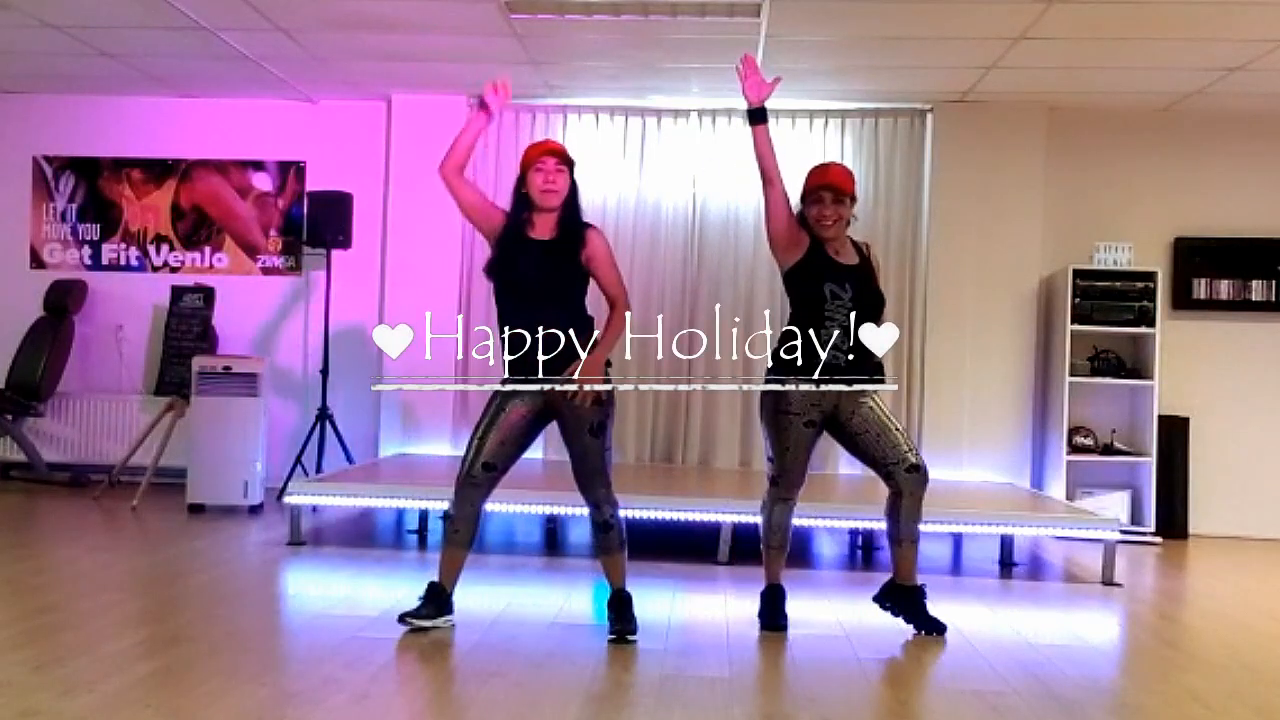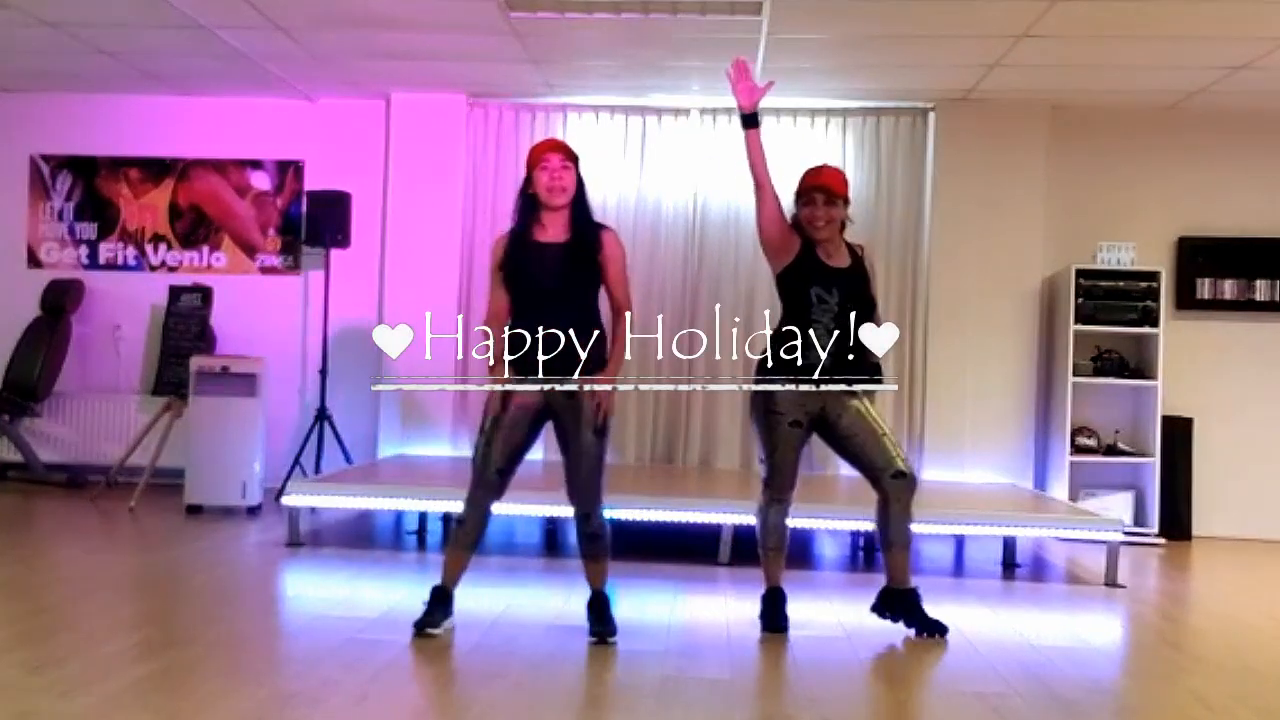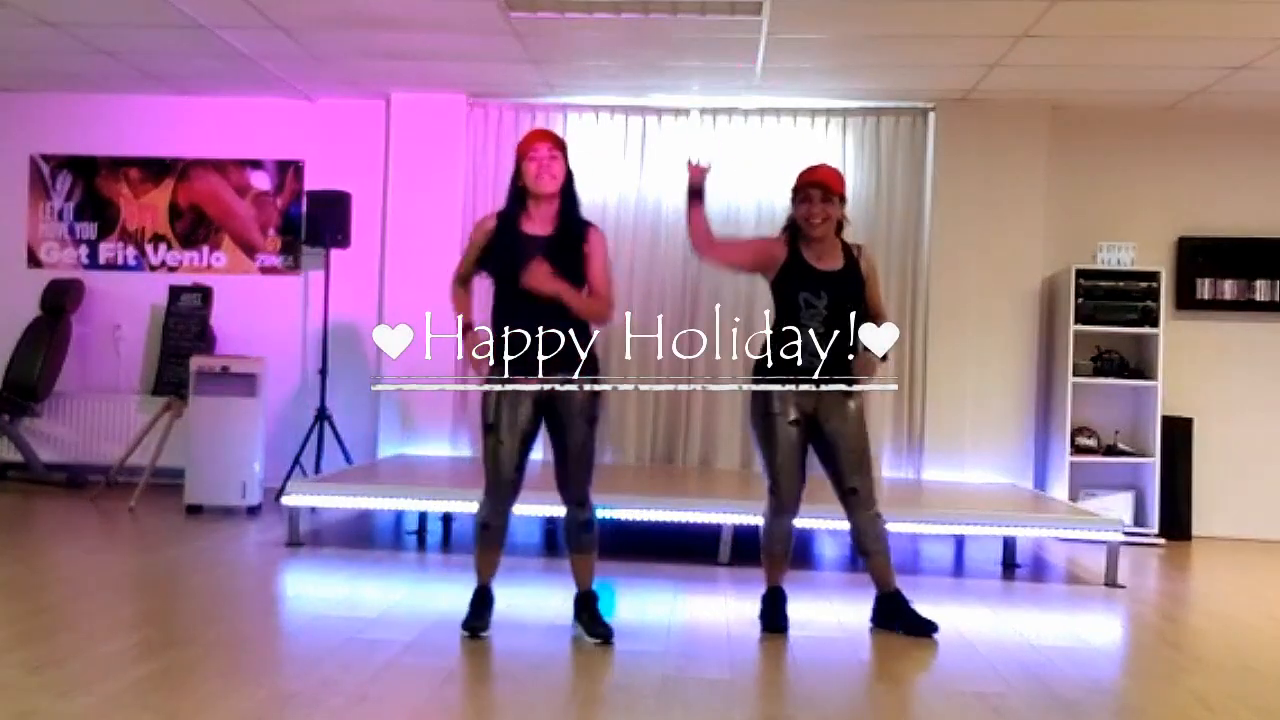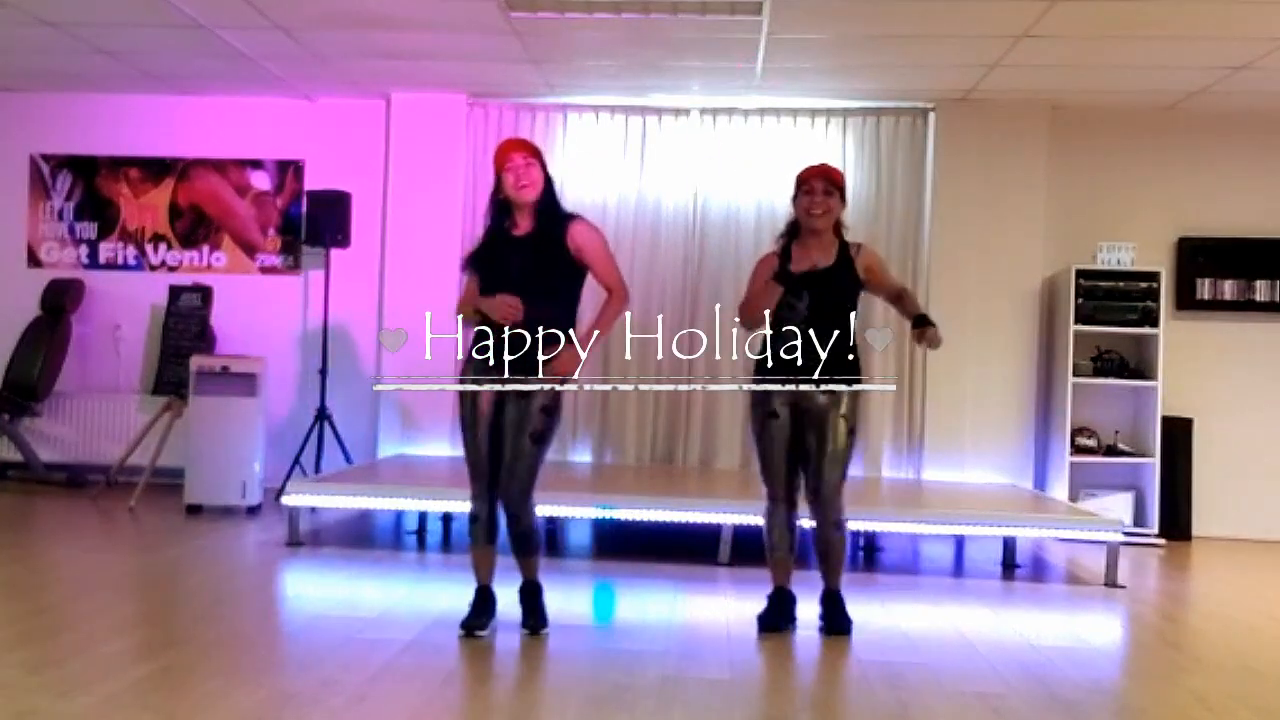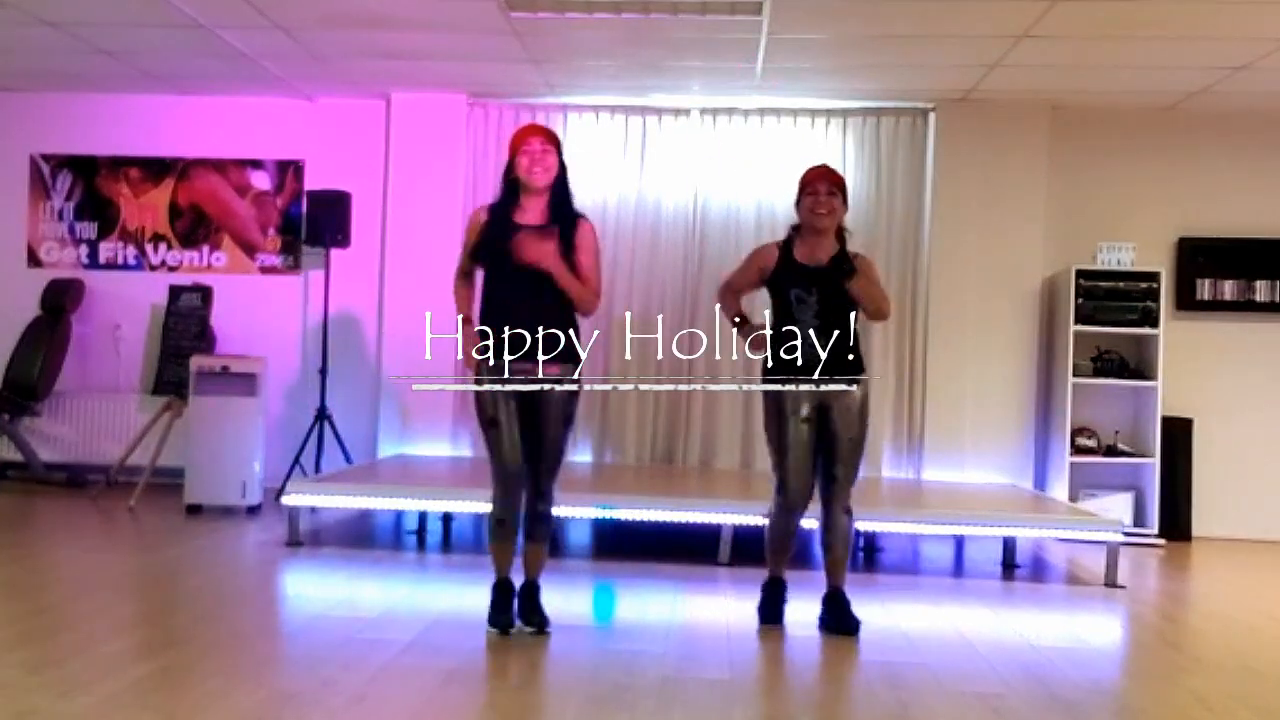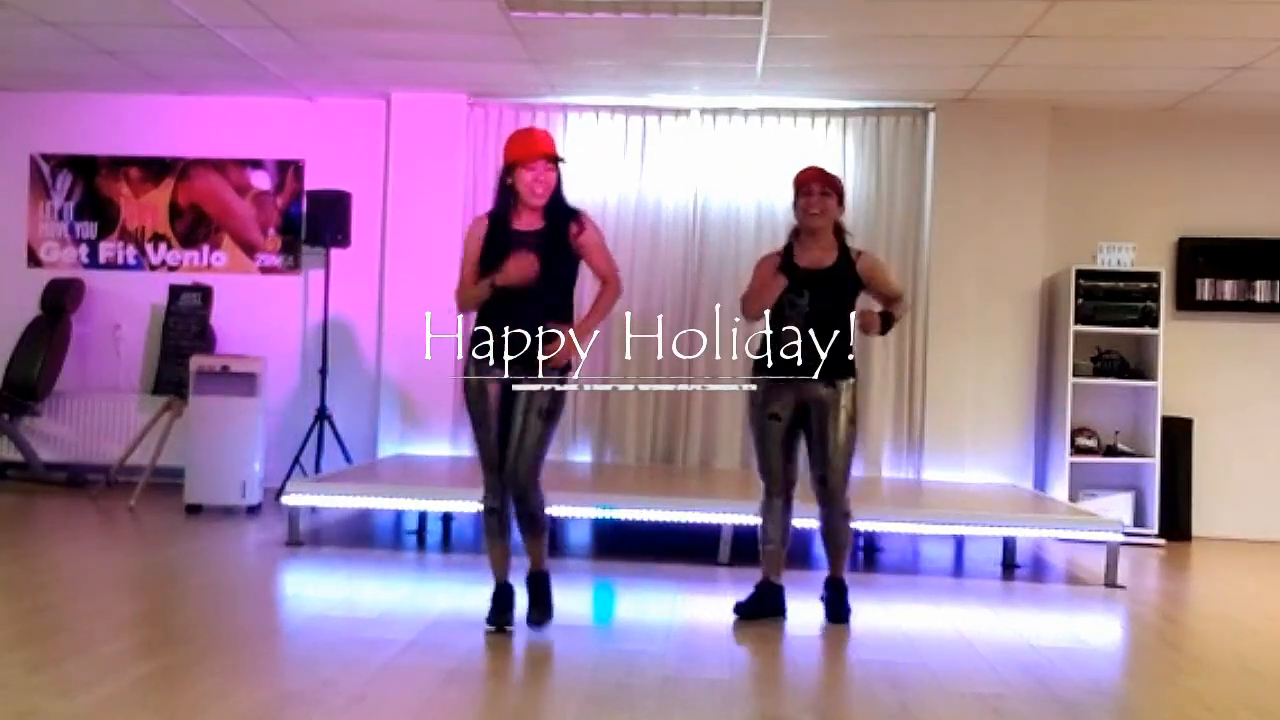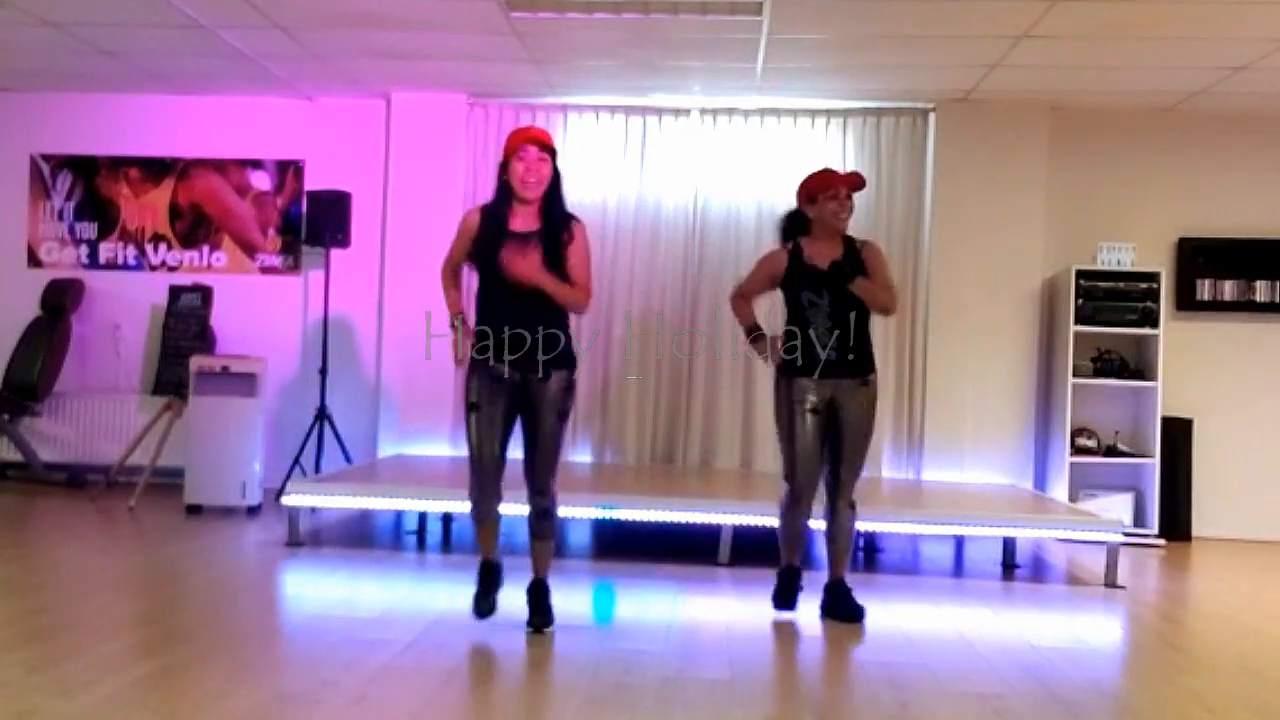
dt=0.4s
person 1, frame 1
left shoulder: (586, 239)
right shoulder: (503, 229)
left elbow: (620, 306)
right elbow: (450, 177)
left wrist: (598, 360)
right wrist: (482, 114)
left hip: (580, 382)
right hip: (520, 383)
left knee: (597, 492)
right knee: (470, 482)
left ankle: (620, 602)
right ankle: (440, 598)
person 1, frame 2
left shoulder: (602, 241)
right shoulder: (511, 243)
left elbow: (621, 311)
right elbow: (498, 316)
left wrist: (611, 374)
right wrist: (500, 376)
left hip: (585, 384)
right hip: (525, 380)
left knee: (586, 500)
right knee: (483, 487)
left ankle: (598, 601)
right ankle: (443, 596)
person 1, frame 3
left shoulder: (586, 236)
right shoulder: (493, 228)
left elbow: (602, 311)
right elbow: (461, 285)
left wrist: (558, 288)
right wrist: (470, 335)
left hip: (570, 373)
right hip: (511, 374)
left knee: (576, 493)
right knee: (501, 489)
left ankle: (586, 603)
right ankle: (483, 592)
person 1, frame 4
left shoulder: (574, 230)
right shoulder: (491, 237)
left elbow: (617, 295)
right elbow: (465, 305)
left wrist: (579, 349)
right wrist: (486, 304)
left hip: (538, 377)
right hip: (484, 370)
left knee: (515, 491)
right knee: (483, 488)
left ankle: (531, 588)
right ankle: (483, 597)
person 1, frame 5
left shoulder: (577, 227)
right shoulder: (487, 220)
left elbow: (590, 300)
right elbow: (463, 276)
left wrist: (551, 264)
right wrist: (468, 327)
left hip: (557, 366)
right hip: (499, 365)
left knee: (542, 482)
right knee: (510, 480)
left ankle: (532, 590)
right ankle: (503, 586)
person 1, frame 6
left shoulder: (575, 227)
right shoulder: (487, 227)
left elbow: (612, 284)
right elbow: (462, 300)
left wrist: (582, 331)
right wrist: (497, 281)
left hip: (543, 367)
right hip: (487, 364)
left knee: (522, 474)
right knee: (495, 480)
left ankle: (538, 575)
right ankle: (500, 588)
person 1, frame 7
left shoulder: (568, 230)
right shoulder: (479, 221)
left elbow: (583, 301)
right elbow: (451, 267)
left wrist: (540, 277)
right wrist: (456, 316)
left hip: (552, 367)
right hip: (490, 363)
left knee: (541, 479)
right knee: (485, 471)
left ankle: (540, 587)
right ankle: (488, 568)
person 2, frame 1
left shoulder: (865, 256)
right shoulder: (795, 247)
right elbow: (770, 179)
left wrist: (873, 370)
right wrist: (757, 111)
left hip: (854, 391)
right hip: (796, 387)
left knee: (911, 474)
right knee: (784, 488)
left ankle: (903, 588)
right ankle: (773, 592)
person 2, frame 2
left shoulder: (860, 258)
right shoulder: (787, 249)
left elbow: (872, 324)
right elbow: (761, 183)
left wrist: (870, 375)
right wrist: (749, 115)
left hip: (843, 392)
right hip: (785, 388)
left knee: (897, 480)
right knee: (778, 492)
left ankle: (899, 594)
right ankle: (773, 596)
person 2, frame 3
left shoulder: (859, 260)
right shoulder: (778, 253)
left elbow: (879, 319)
right elbow: (706, 247)
left wrist: (870, 350)
right wrist: (696, 194)
left hip: (838, 393)
right hip: (780, 389)
left knee: (861, 496)
right knee: (784, 496)
left ankle: (889, 600)
right ankle: (774, 596)
person 2, frame 4
left shoulder: (859, 258)
right shoulder: (772, 263)
left elbow: (896, 291)
right elbow: (747, 319)
left wrist: (921, 321)
right wrist: (776, 289)
left hip: (833, 389)
right hip: (775, 386)
left knee: (825, 497)
right knee: (779, 493)
left ankle: (833, 597)
right ankle: (780, 597)
person 2, frame 5
left shoulder: (857, 264)
right shoulder: (773, 255)
left elbow: (881, 309)
right elbow: (727, 292)
left wrist: (832, 268)
right wrist: (746, 328)
left hip: (846, 386)
right hip: (791, 386)
left knee: (837, 494)
right knee: (793, 493)
left ankle: (836, 598)
right ankle: (774, 584)
person 2, frame 6
left shoulder: (859, 262)
right shoulder: (773, 262)
left elbow: (897, 299)
right elbow: (749, 309)
left wrist: (882, 321)
right wrist: (798, 267)
left hip: (832, 385)
right hip: (775, 384)
left knee: (831, 488)
right knee: (776, 487)
left ankle: (835, 582)
right ankle: (769, 587)
person 2, frame 7
left shoulder: (865, 254)
right shoulder: (785, 257)
left elbow: (889, 303)
right elbow: (741, 295)
left wrist: (836, 270)
right wrist: (756, 333)
left hip: (857, 383)
right hip: (801, 382)
left knee: (843, 487)
right knee: (801, 483)
left ankle: (837, 585)
right ankle: (789, 570)
